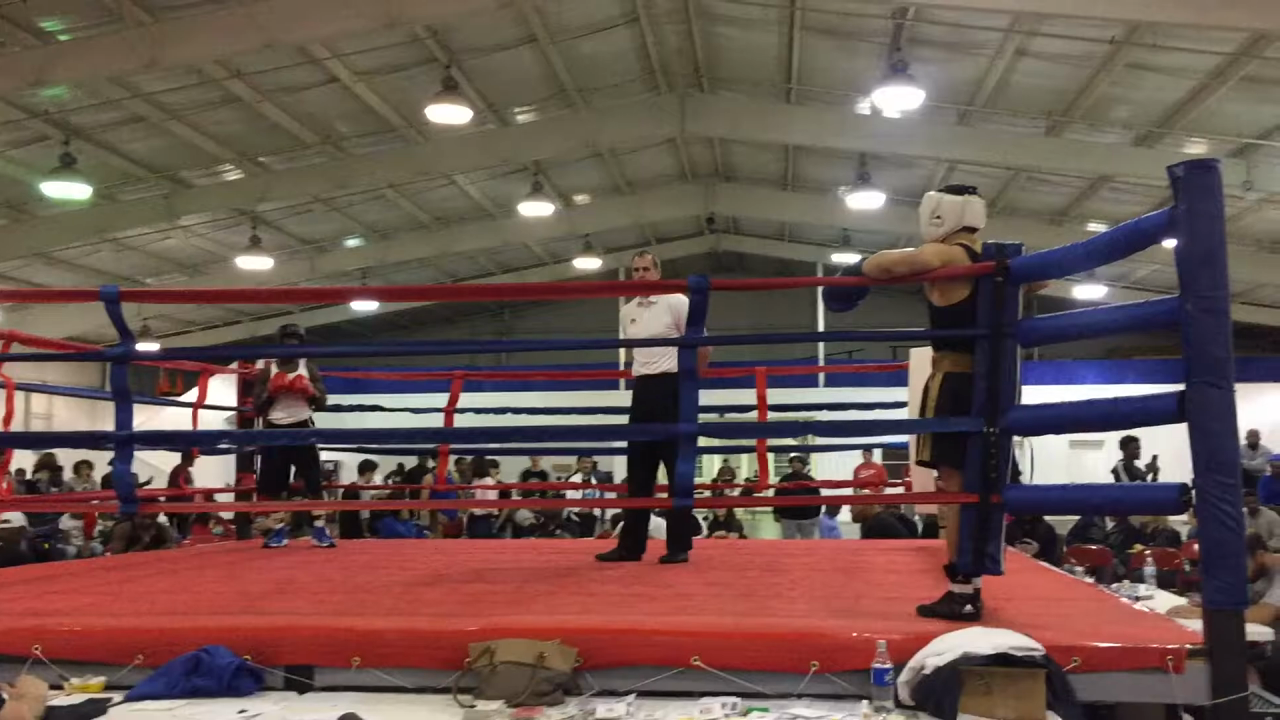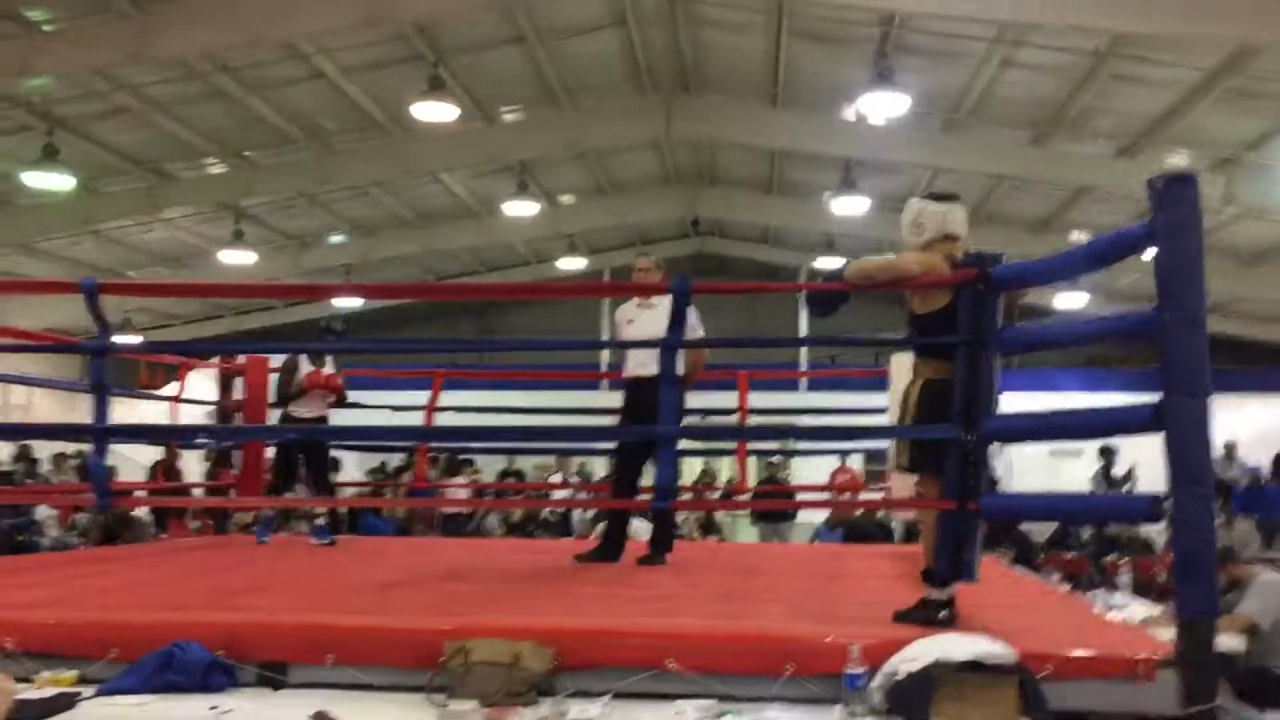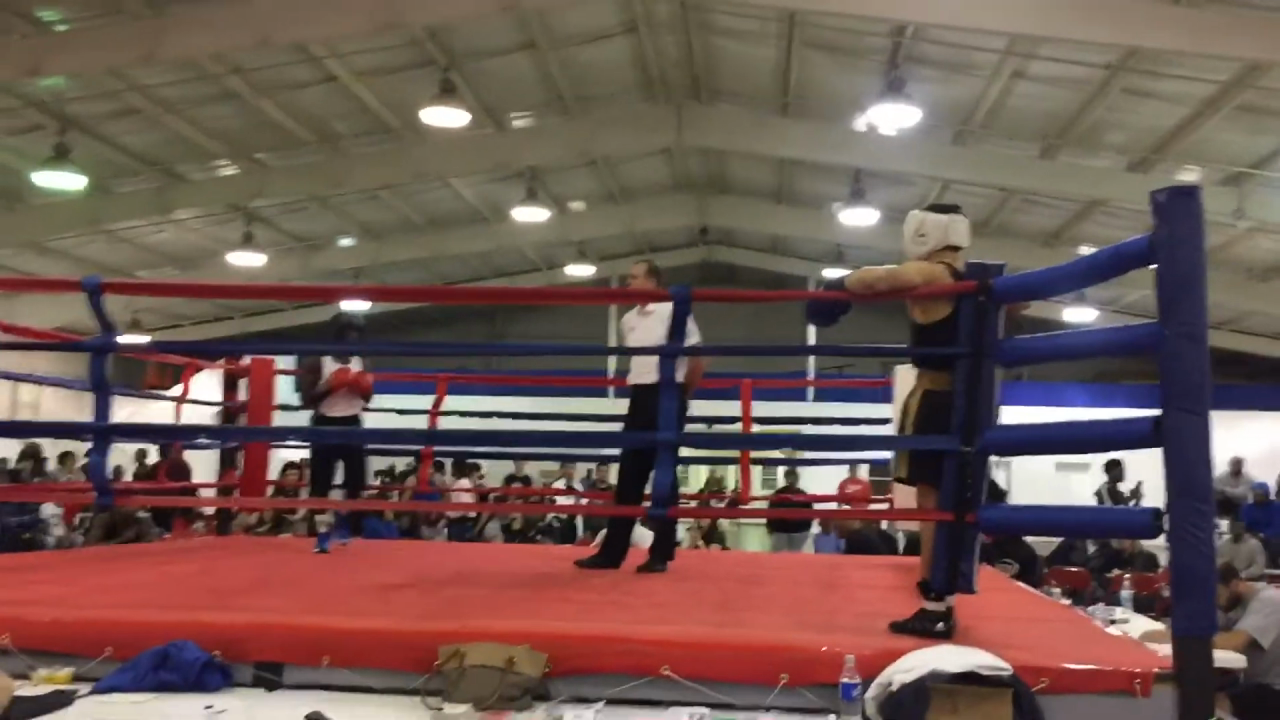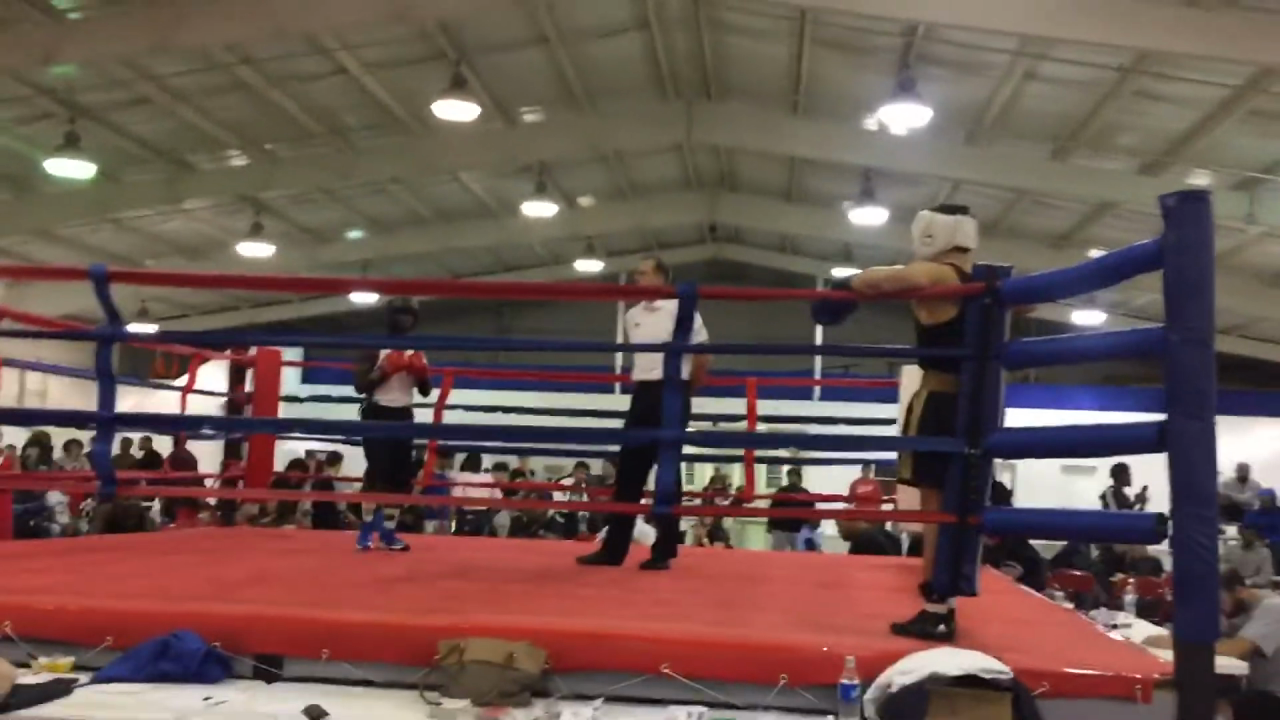
dt=0.7s
person 1, frame 1
left shoulder: (944, 257)
left elbow: (878, 266)
right elbow: (1038, 279)
left wrist: (854, 275)
left hip: (953, 382)
left knee: (953, 481)
left ankle: (962, 591)
right ankle: (971, 585)
person 1, frame 2
left shoulder: (925, 265)
left elbow: (862, 271)
left wrist: (837, 281)
left hip: (933, 388)
left knee: (932, 488)
left ankle: (937, 596)
right ankle: (945, 591)
person 1, frame 3
left shoulder: (926, 275)
left elbow: (868, 280)
left wrist: (837, 288)
left hip: (933, 399)
left knee: (931, 499)
left ankle: (934, 608)
right ankle: (943, 602)
person 1, frame 4
left shoulder: (932, 276)
left elbow: (871, 281)
left wrist: (842, 290)
left hip: (938, 401)
left knee: (935, 503)
left ankle: (935, 611)
right ankle: (943, 605)
person 2, frame 1
left shoulder: (676, 302)
right shoulder: (626, 312)
left elbow: (702, 347)
right wrist: (642, 375)
left hip: (670, 389)
right hip: (642, 391)
left knee: (676, 466)
right knee: (638, 468)
left ankle: (679, 545)
right ankle: (631, 544)
person 2, frame 2
left shoulder: (677, 307)
right shoulder: (623, 312)
left elbow: (699, 351)
right wrist: (633, 376)
left hip: (664, 391)
right hip: (634, 391)
right knee: (625, 467)
left ankle: (660, 546)
right ankle: (610, 544)
person 2, frame 3
left shoulder: (673, 312)
right shoulder: (628, 319)
left elbow: (697, 360)
left wrist: (680, 393)
right wrist: (638, 386)
right hip: (639, 399)
right knee: (629, 474)
left ankle: (660, 555)
right ankle: (612, 551)
person 2, frame 4
left shoulder: (680, 309)
right shoulder: (633, 315)
left elbow: (702, 356)
left wrist: (683, 390)
right wrist: (641, 385)
right hip: (642, 395)
right knee: (628, 469)
left ankle: (663, 551)
right ankle: (613, 548)
person 3, frame 1
left shoulder: (309, 370)
right shoulder: (266, 371)
left elbow: (322, 402)
right elbow: (257, 408)
left wrist: (309, 392)
right wrist: (270, 393)
left hip: (302, 428)
right hip: (275, 430)
left knee: (314, 482)
right knee: (273, 485)
left ankle: (320, 531)
right ankle: (278, 531)
person 3, frame 2
left shoulder: (333, 365)
right shoulder: (294, 362)
left elbow: (339, 401)
right elbow: (280, 397)
left wrist: (339, 392)
right wrist: (302, 386)
left hip: (318, 425)
right hip: (292, 423)
left knee: (321, 479)
right knee: (281, 477)
left ankle: (320, 528)
right ankle: (266, 522)
person 3, frame 3
left shoulder: (360, 362)
right shoulder: (316, 362)
left elbow: (366, 398)
right elbow: (306, 399)
left wrist: (365, 389)
right wrist: (329, 387)
left hip: (351, 425)
right hip: (325, 425)
left knee: (356, 483)
right knee: (320, 483)
person 3, frame 4
left shoulder: (415, 351)
right shoulder: (374, 348)
left elbow: (425, 391)
right elbow: (360, 386)
left wrist: (421, 373)
right wrist: (385, 369)
left hip: (403, 416)
right hip: (377, 414)
left knee: (401, 477)
right knee: (378, 473)
left ankle: (388, 530)
right ankle: (366, 530)
